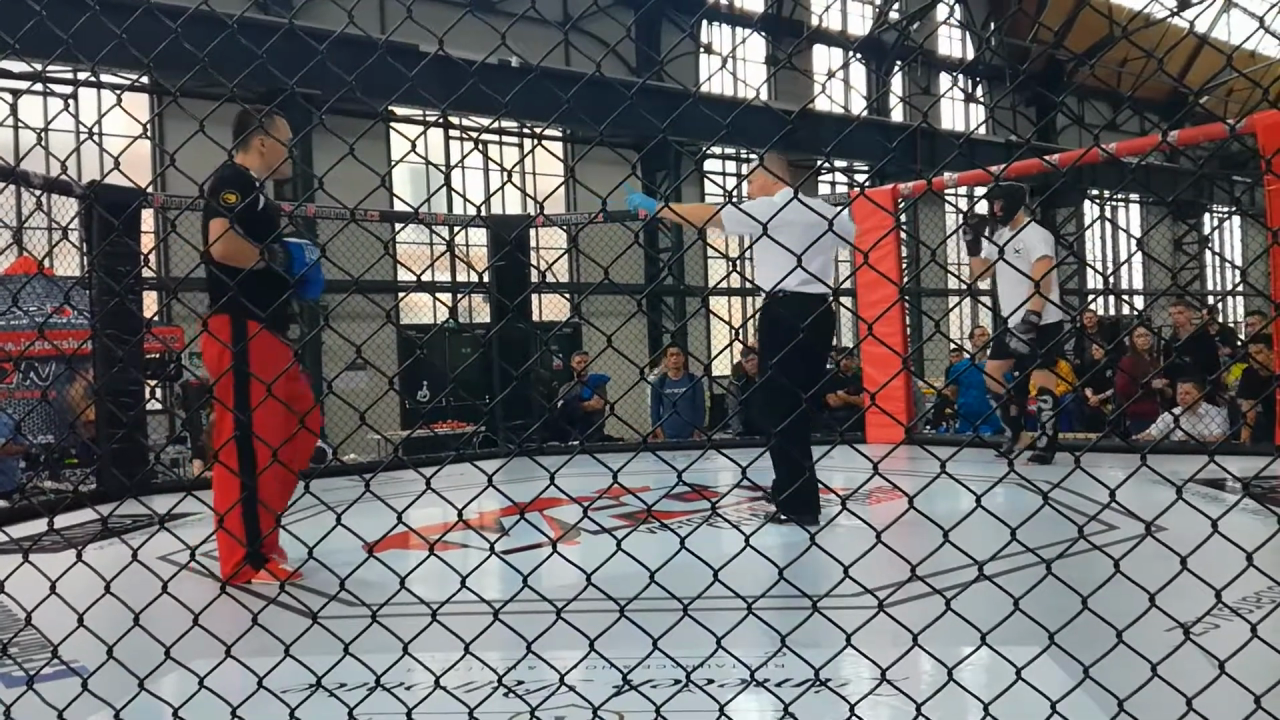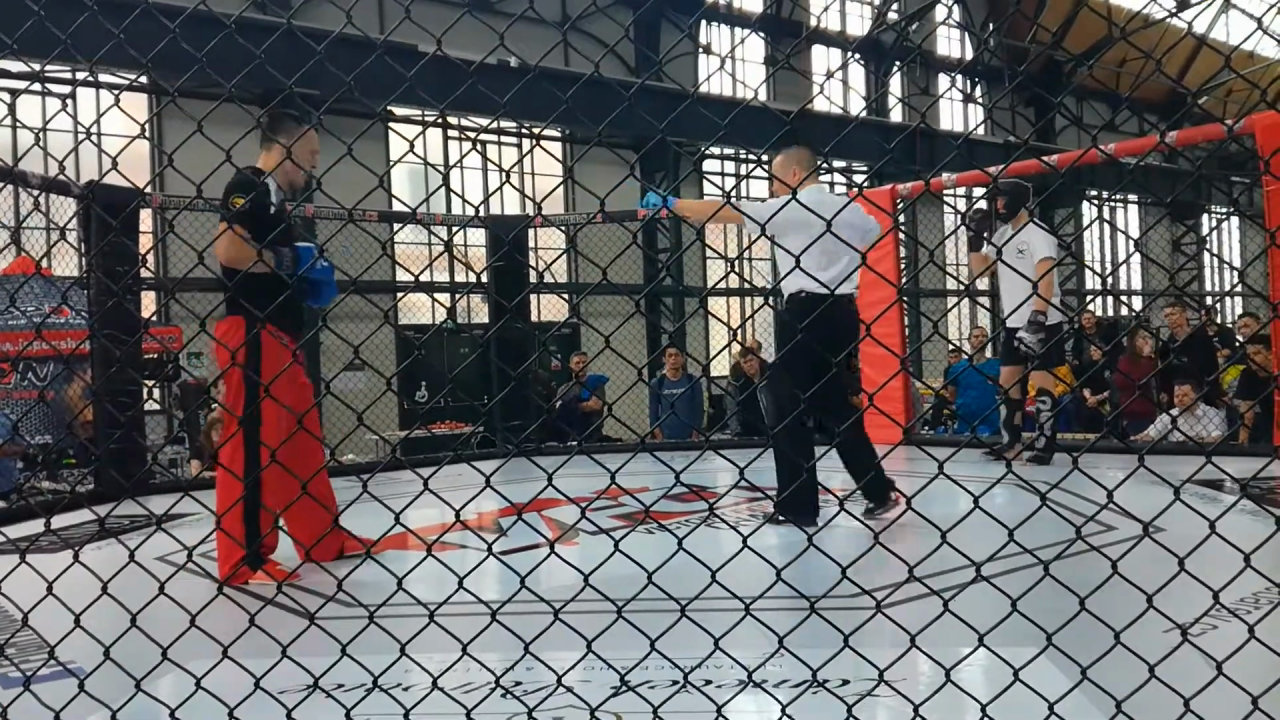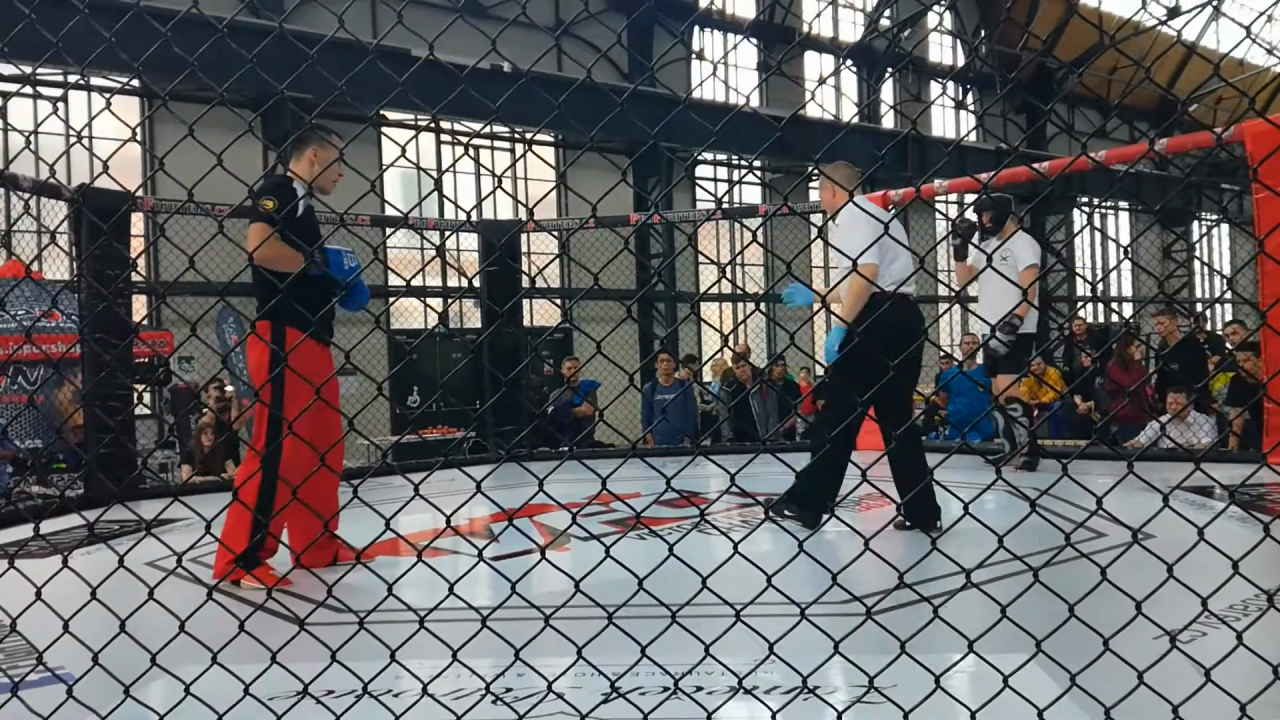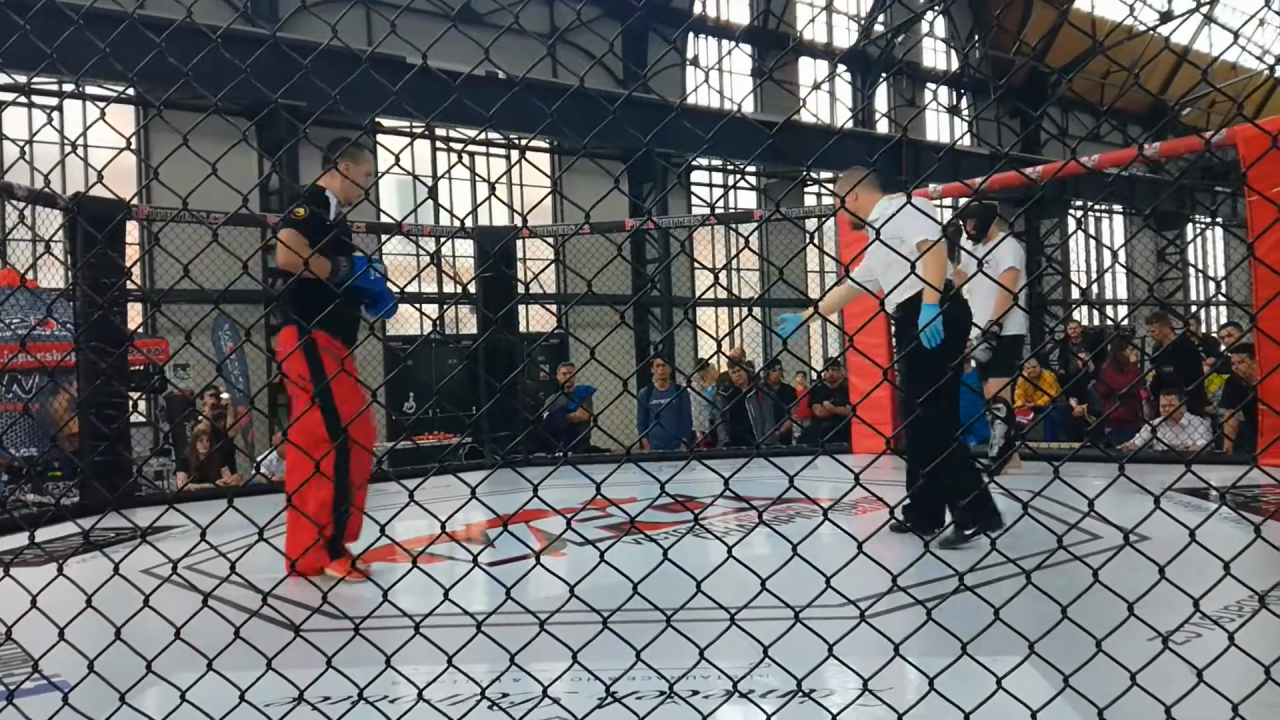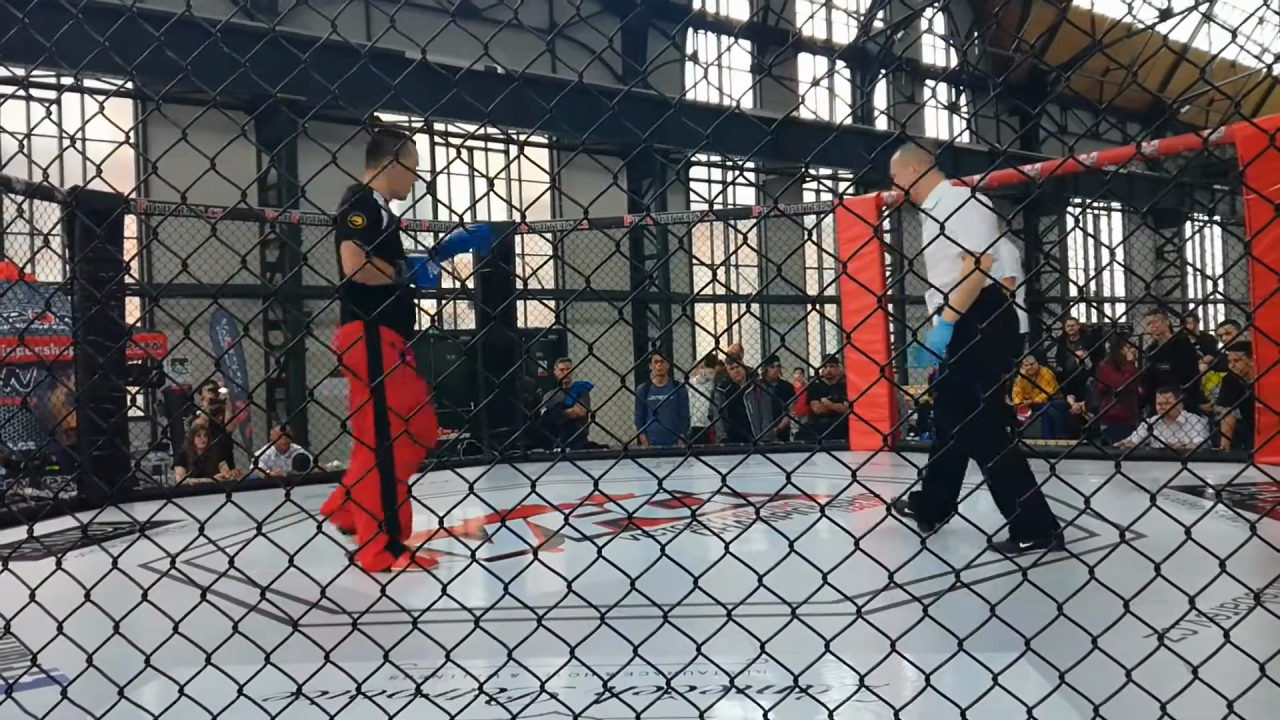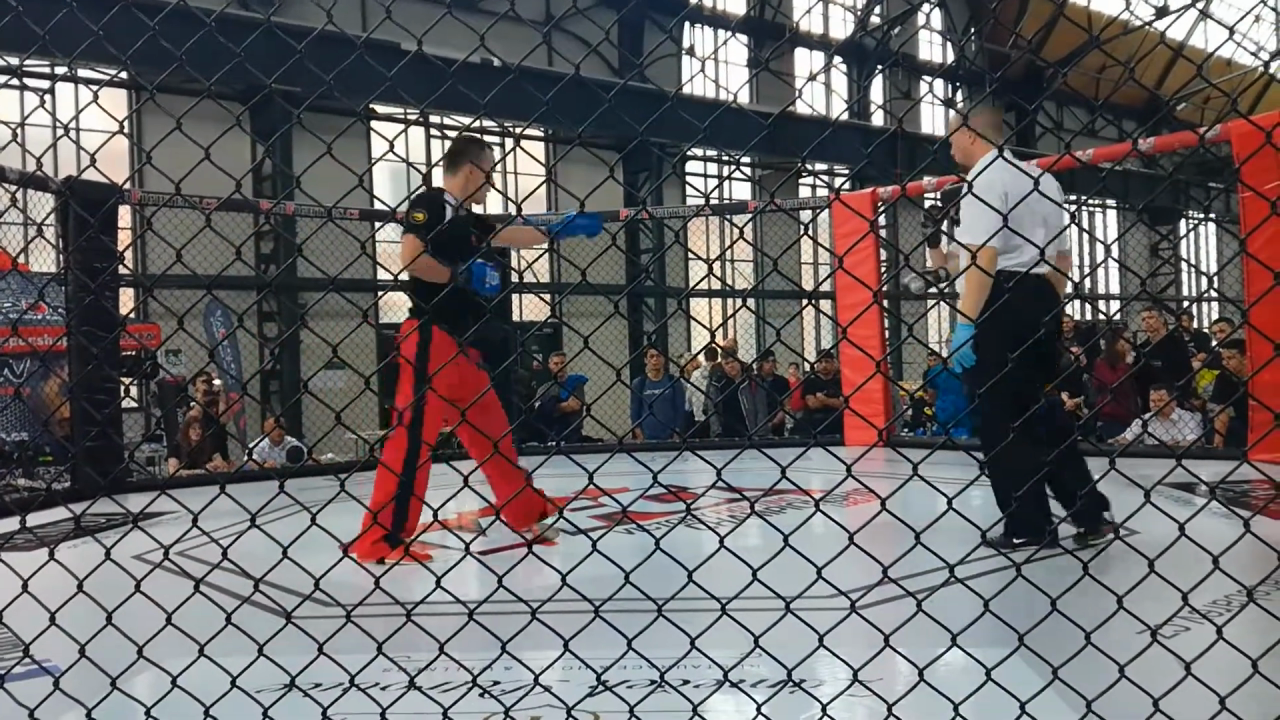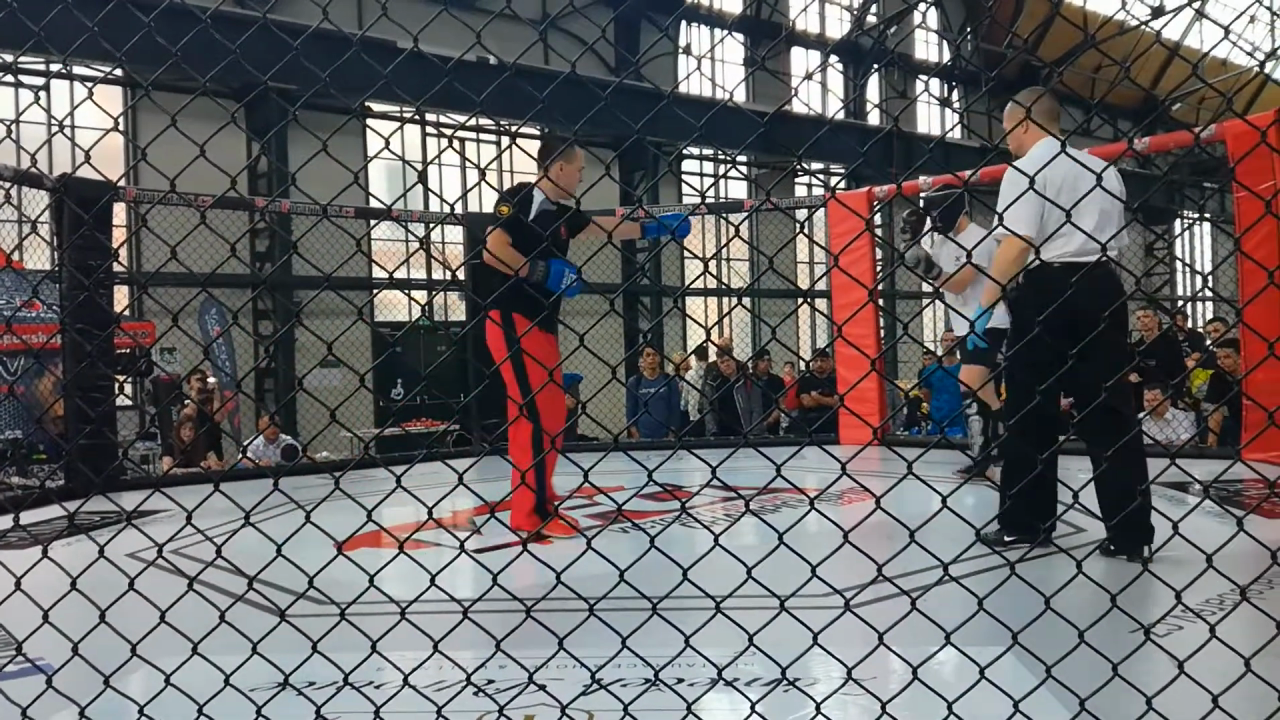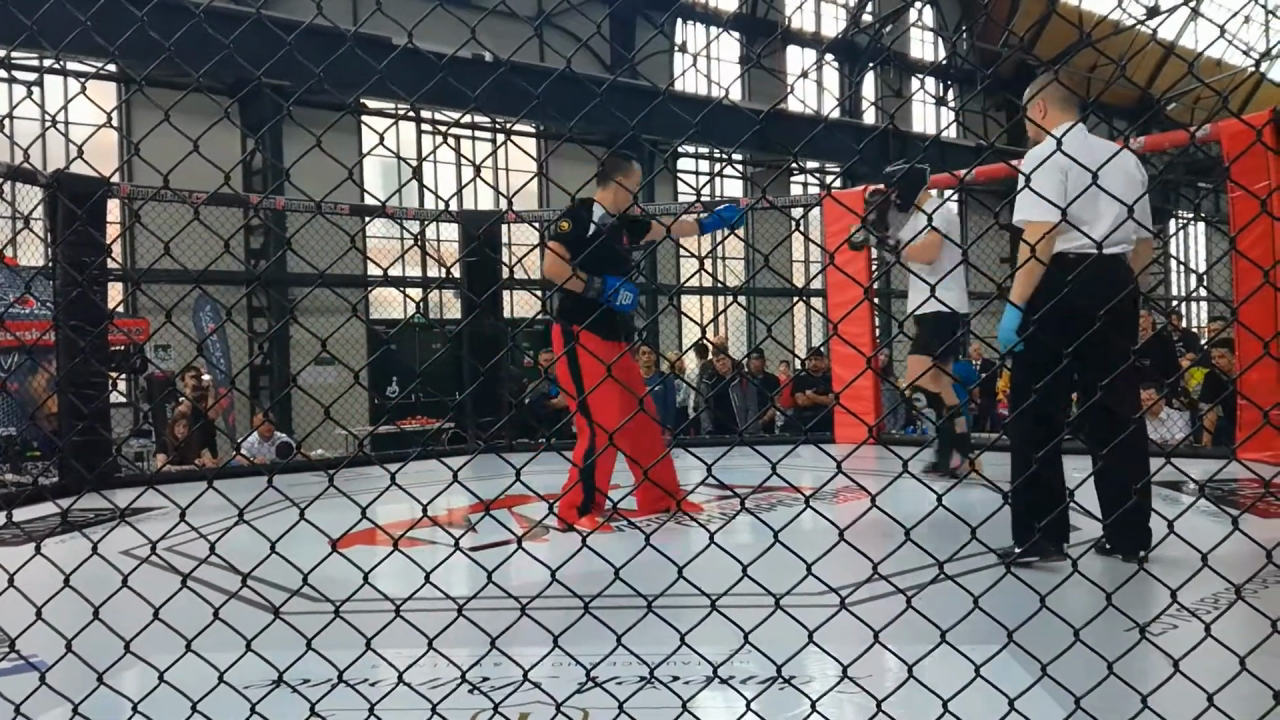
dt=0.4s
person 1, frame 1
left shoulder: (254, 191)
right shoulder: (232, 182)
right elbow: (221, 245)
left wrist: (294, 270)
right wrist: (279, 256)
left hip: (264, 332)
right hip: (239, 331)
left knee: (301, 425)
right knee: (249, 439)
left ankle: (253, 532)
right ankle: (245, 556)
person 1, frame 2
left shoulder: (271, 195)
right shoulder: (249, 185)
right elbow: (228, 249)
left wrist: (306, 278)
right wrist: (287, 261)
left hip: (279, 335)
right hip: (253, 334)
left knee: (302, 437)
right knee: (253, 442)
left ankle: (323, 537)
right ankle: (243, 558)
person 1, frame 3
left shoulder: (302, 204)
right shoulder: (278, 190)
right elbow: (259, 249)
left wrist: (341, 282)
right wrist: (321, 262)
left hip: (309, 339)
right hip: (282, 338)
left knee: (322, 443)
right knee: (277, 445)
left ankle: (317, 543)
right ankle: (241, 558)
person 1, frame 4
left shoulder: (334, 217)
right shoulder: (313, 201)
right elbow: (287, 256)
left wrist: (368, 291)
right wrist: (346, 269)
left hip: (329, 342)
right hip: (309, 340)
left knee: (314, 446)
right knee: (347, 440)
left ankle: (310, 549)
right ankle: (329, 542)
person 1, frame 5
left shoulder: (377, 208)
right shoulder: (360, 203)
left elbow: (392, 266)
right elbow: (354, 265)
left wrist: (449, 247)
right wrist: (406, 271)
left hip: (385, 336)
right hip: (371, 335)
left knee: (419, 429)
right knee: (386, 437)
left ankle: (348, 509)
right ankle: (383, 546)
person 1, frame 6
left shoulder: (467, 219)
right shoulder: (429, 204)
left elbow: (513, 235)
right elbow: (411, 259)
left wrist: (562, 229)
right wrist: (464, 276)
left hip: (461, 340)
right hip: (431, 337)
left knee: (490, 426)
right knee: (414, 435)
left ankle: (526, 511)
right ankle: (381, 538)
person 1, frame 7
left shoulder: (560, 214)
right shoulder: (518, 198)
left elbow: (609, 229)
right elbow: (493, 251)
left wrist: (654, 228)
right wrist: (543, 272)
left hip: (541, 326)
right hip: (513, 323)
left knee: (550, 419)
right knee: (539, 415)
left ankle: (532, 511)
right ankle: (535, 511)
person 1, frame 8
left shoulder: (624, 224)
right shoulder: (578, 215)
left elbow: (669, 228)
right elbow: (552, 266)
left wrist: (709, 221)
right wrist: (600, 288)
left hip: (611, 338)
right hip: (575, 336)
left knee: (641, 416)
right knee: (601, 421)
left ankle: (659, 495)
right ankle: (578, 508)
person 2, frame 1
left shoulder: (766, 209)
right shoulder: (825, 212)
left elbow: (708, 215)
right elbow: (850, 232)
left wrist: (654, 207)
right wrist: (844, 218)
left hip: (784, 311)
right hip: (819, 311)
left knee: (783, 406)
right knee: (803, 404)
left ankle: (799, 504)
right ankle: (789, 490)
person 2, frame 2
left shoulder: (789, 209)
right shoulder: (849, 209)
left elbow: (727, 212)
right elbow: (873, 233)
left wrist: (670, 203)
left hip: (805, 312)
right hip: (842, 312)
left knee: (789, 409)
right knee: (838, 406)
left ankle: (796, 505)
right ankle: (878, 489)
person 2, frame 3
left shoulder: (853, 217)
right shoulder: (881, 217)
left elbow: (864, 273)
left wrist: (840, 327)
right wrist: (819, 295)
left hip: (873, 322)
right hip: (903, 318)
left knee: (839, 414)
right knee: (898, 418)
left ankle: (807, 503)
right ankle: (921, 511)
person 2, frame 4
left shoulder: (903, 208)
right shoulder: (878, 239)
left elbow: (933, 250)
right elbow: (848, 288)
left wrist: (931, 306)
right wrist: (804, 317)
left hip: (932, 317)
right hip: (915, 323)
left knee: (927, 416)
right knee: (918, 417)
left ankle: (976, 512)
right ankle: (922, 513)
person 2, frame 5
left shoulder: (958, 200)
right shoulder: (935, 214)
left elbow: (977, 262)
left wrist: (945, 322)
right wrist: (941, 324)
left hip: (980, 320)
right hip: (966, 326)
left knee: (983, 425)
right knee: (951, 418)
left ankle: (1036, 529)
right ankle: (931, 505)
person 2, frame 6
left shoulder: (983, 182)
right shoulder: (1041, 180)
left elbow: (982, 260)
right elbow: (1060, 259)
left wrist: (965, 324)
left hip: (1002, 308)
right hip: (1040, 303)
left knee: (999, 421)
right knee: (1031, 414)
left ankle: (1025, 525)
right ankle: (1089, 511)
person 2, frame 7
left shoulder: (1025, 169)
right shoulder: (1104, 170)
left elbow: (1016, 247)
right elbow: (1114, 243)
left wrist: (982, 309)
left hip: (1045, 294)
right hip: (1101, 290)
left knee: (1029, 413)
right knee: (1109, 412)
left ankle: (1025, 523)
right ankle: (1131, 532)
person 2, frame 8
left shoulder: (1044, 156)
right shoulder: (1125, 159)
left elbow: (1039, 238)
right elbow: (1143, 242)
left wrist: (1015, 305)
left hip: (1058, 290)
right hip: (1114, 286)
left knee: (1035, 414)
right knee: (1116, 411)
left ankle: (1038, 535)
right ankle: (1128, 533)
person 3, frame 1
left shoulder: (1035, 233)
right shoulder: (998, 236)
left elbow: (1042, 282)
right elbow: (980, 274)
left wrist: (1031, 320)
right wrist: (973, 241)
left hip: (1041, 322)
right hip: (1011, 323)
left knee: (1042, 379)
right knee: (992, 374)
left ankle: (1045, 444)
right ankle: (1016, 433)
person 3, frame 2
left shoulder: (1037, 234)
right shoulder: (1001, 234)
left elbow: (1046, 282)
right elbow: (980, 271)
left wrist: (1036, 321)
right wrist: (975, 236)
left hip: (1041, 321)
right hip: (1013, 322)
left knee: (1040, 379)
right knee: (1007, 381)
left ankle: (1044, 445)
right ankle: (1011, 441)
person 3, frame 3
left shoulder: (1022, 242)
right shoulder: (985, 246)
left elbow: (1029, 288)
right elbow: (964, 280)
left wrist: (1013, 324)
right wrist: (959, 246)
left hip: (1017, 330)
right hip: (994, 330)
left knee: (1009, 387)
right knee: (998, 392)
left ankle: (1029, 449)
right ankle: (1012, 448)
person 3, frame 4
left shoulder: (1006, 245)
right shoulder: (973, 251)
left elbow: (1008, 291)
right elbow: (956, 285)
left wrist: (992, 328)
left hip: (1005, 332)
right hip: (982, 333)
left knee: (998, 390)
right knee: (991, 394)
left ankle: (998, 455)
right ankle: (1007, 451)
person 3, frame 5
left shoulder: (1000, 248)
right shoulder: (977, 249)
left elbow: (1005, 295)
right elbow: (967, 289)
left wrist: (980, 325)
left hip: (1003, 330)
right hip: (983, 331)
left knee: (996, 391)
right knee: (990, 391)
person 3, frame 6
left shoulder: (990, 231)
right shoulder: (965, 233)
left elbow: (983, 274)
right elbow: (943, 265)
left wrist: (942, 275)
right wrist: (932, 236)
left hip: (995, 318)
right hip: (976, 318)
left knee: (986, 379)
right knee: (974, 381)
person 3, frame 7
left shoulder: (978, 238)
right shoulder: (945, 240)
left elbow: (958, 285)
right elbow: (925, 271)
left wrist: (931, 270)
right wrist: (913, 241)
left hip: (988, 324)
right hip: (965, 326)
left knee: (969, 385)
right knee: (984, 391)
left ankle: (982, 456)
right ankle: (996, 444)
person 3, frame 8
left shoulder: (937, 212)
right shoulder: (917, 216)
left elbow: (927, 253)
right elbow: (905, 256)
left wrist: (891, 245)
left hip: (944, 309)
right hip: (930, 308)
left knee: (918, 374)
right knee: (937, 379)
left ankle: (948, 446)
right ankle: (960, 444)
